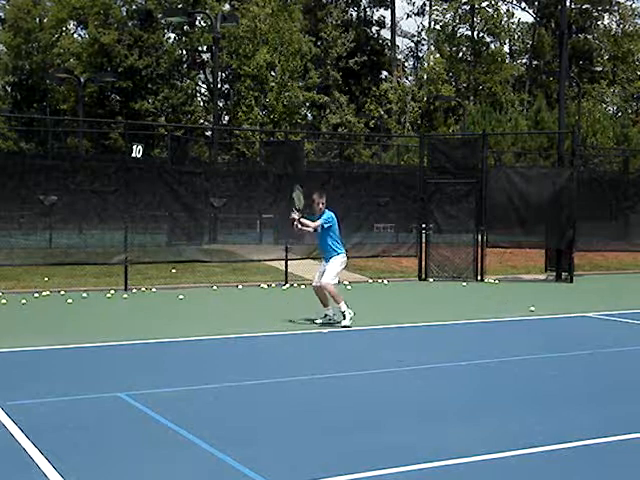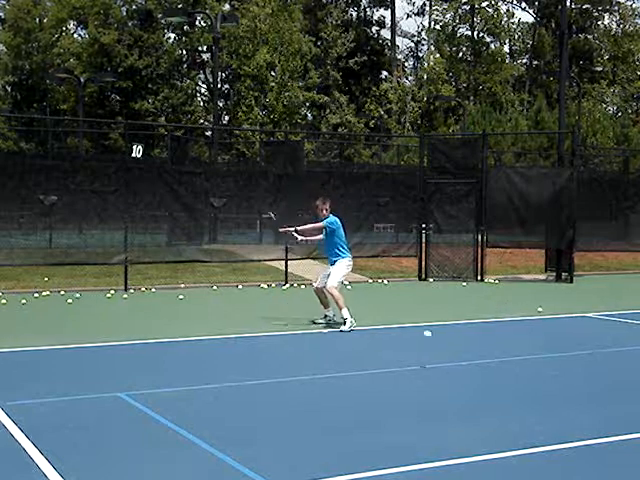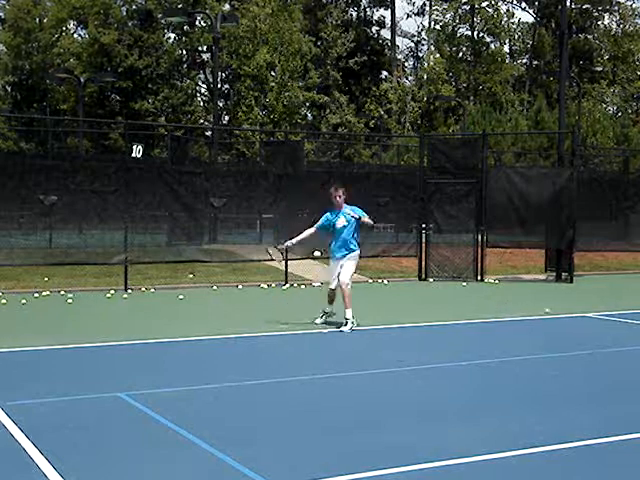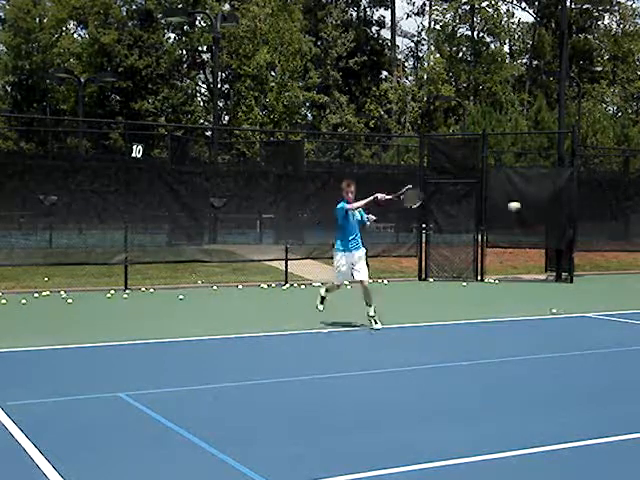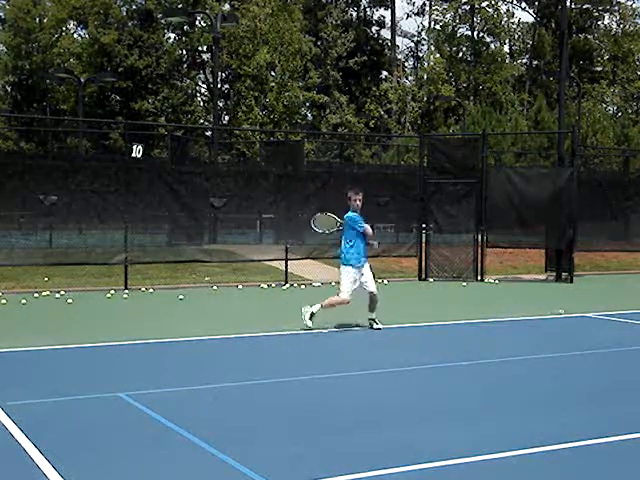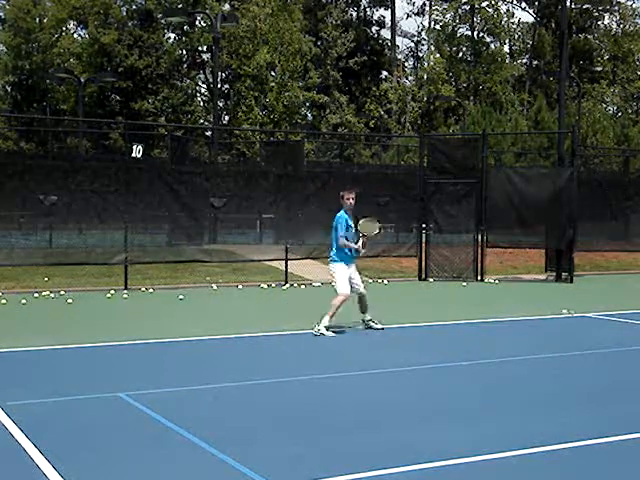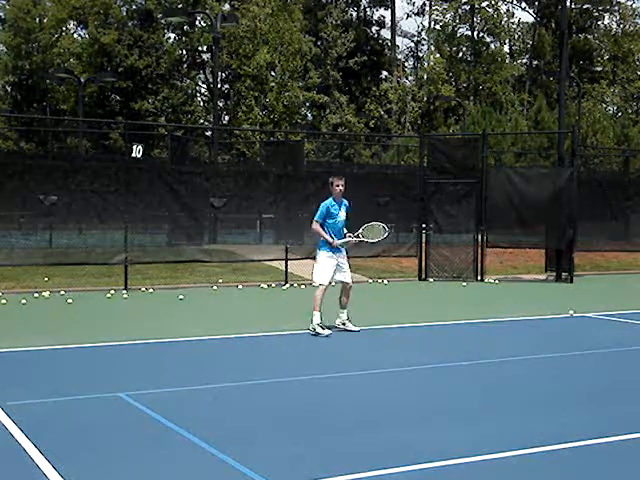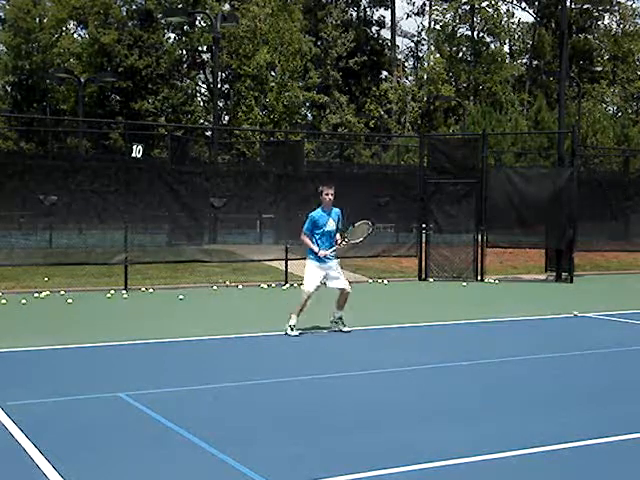
dt=0.2s
person 1, frame 1
left shoulder: (328, 215)
right shoulder: (318, 216)
left elbow: (314, 225)
right elbow: (315, 229)
left wrist: (299, 219)
right wrist: (301, 227)
left hip: (337, 257)
right hip: (327, 258)
left knee: (326, 283)
right knee: (316, 285)
left ankle: (346, 312)
right ankle: (329, 315)
person 1, frame 2
left shoulder: (333, 221)
right shoulder: (324, 224)
left elbow: (314, 227)
left wrist: (294, 229)
right wrist: (304, 238)
left hip: (343, 261)
right hip: (334, 262)
left knee: (330, 287)
right knee: (317, 287)
left ankle: (348, 319)
right ankle: (329, 315)
person 1, frame 3
left shoulder: (353, 210)
right shoulder: (329, 216)
left elbow: (370, 223)
right elbow: (313, 230)
left wrist: (358, 217)
right wrist: (294, 241)
left hip: (351, 255)
right hip: (336, 256)
left knee: (344, 283)
right knee: (332, 288)
left ankle: (349, 319)
right ankle: (328, 312)
person 1, frame 4
left shoulder: (358, 208)
right shoulder: (341, 207)
left elbow: (366, 224)
right elbow: (353, 207)
left wrist: (370, 219)
right wrist: (374, 197)
left hip: (358, 251)
right hip: (342, 252)
left knee: (364, 282)
right knee: (337, 284)
left ankle: (372, 315)
right ankle: (324, 292)
person 1, frame 5
left shoulder: (358, 218)
right shoulder: (351, 217)
right elbow: (369, 233)
left wrist: (369, 242)
right wrist: (369, 234)
left hip: (362, 263)
right hip: (350, 264)
left knee: (373, 293)
right knee: (344, 299)
left ankle: (372, 318)
right ankle: (312, 310)
person 1, frame 6
left shoulder: (349, 217)
right shoulder: (341, 217)
right elbow: (341, 242)
left wrist: (357, 246)
right wrist: (356, 246)
left hip: (349, 263)
right hip: (338, 262)
left knee: (361, 292)
right knee: (344, 294)
left ankle: (367, 320)
right ankle: (322, 325)
person 1, frame 7
left shoulder: (345, 204)
right shoulder: (326, 205)
right elbow: (314, 225)
left wrist: (345, 233)
right wrist: (330, 240)
left hip: (340, 252)
right hip: (326, 252)
left knee: (347, 284)
right knee: (323, 285)
left ankle: (342, 320)
right ankle: (315, 323)
person 1, frame 8
left shoulder: (337, 212)
right shoulder: (314, 216)
right elbow: (303, 236)
left wrist: (338, 238)
right wrist: (317, 250)
left hip: (331, 260)
right hip: (315, 261)
left knee: (346, 289)
right knee: (308, 291)
left ankle: (336, 320)
right ankle: (292, 324)
